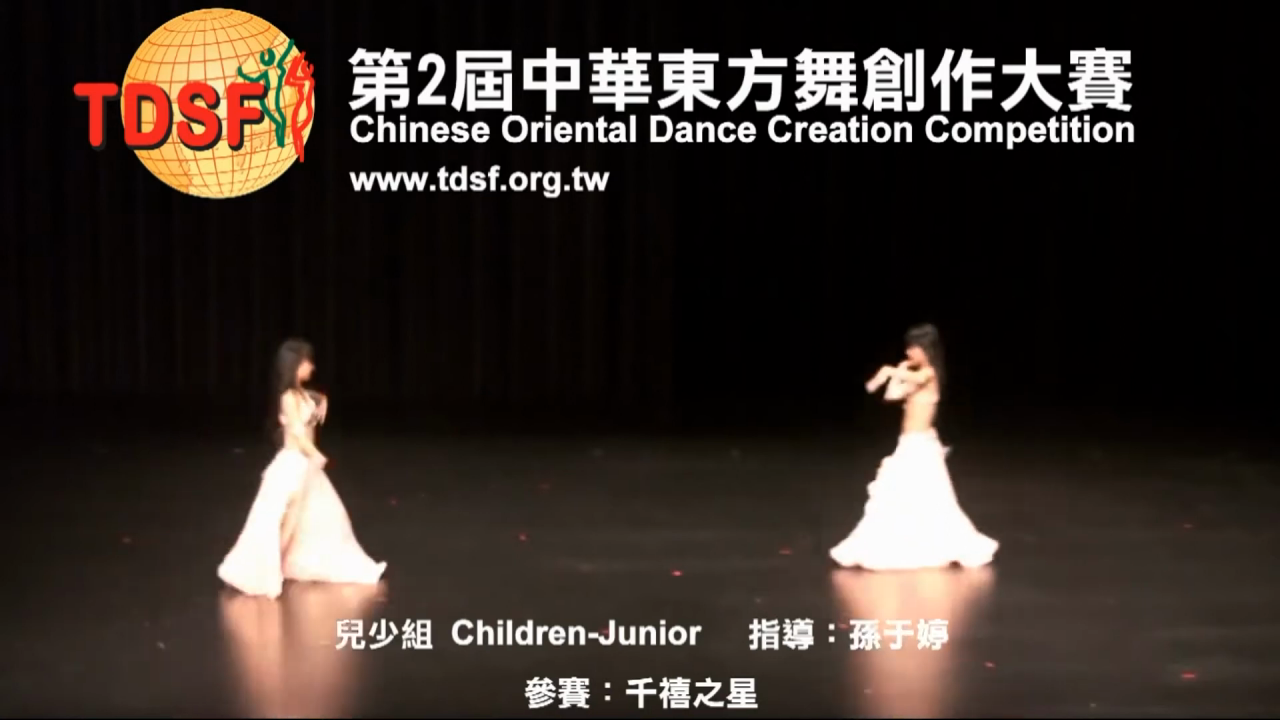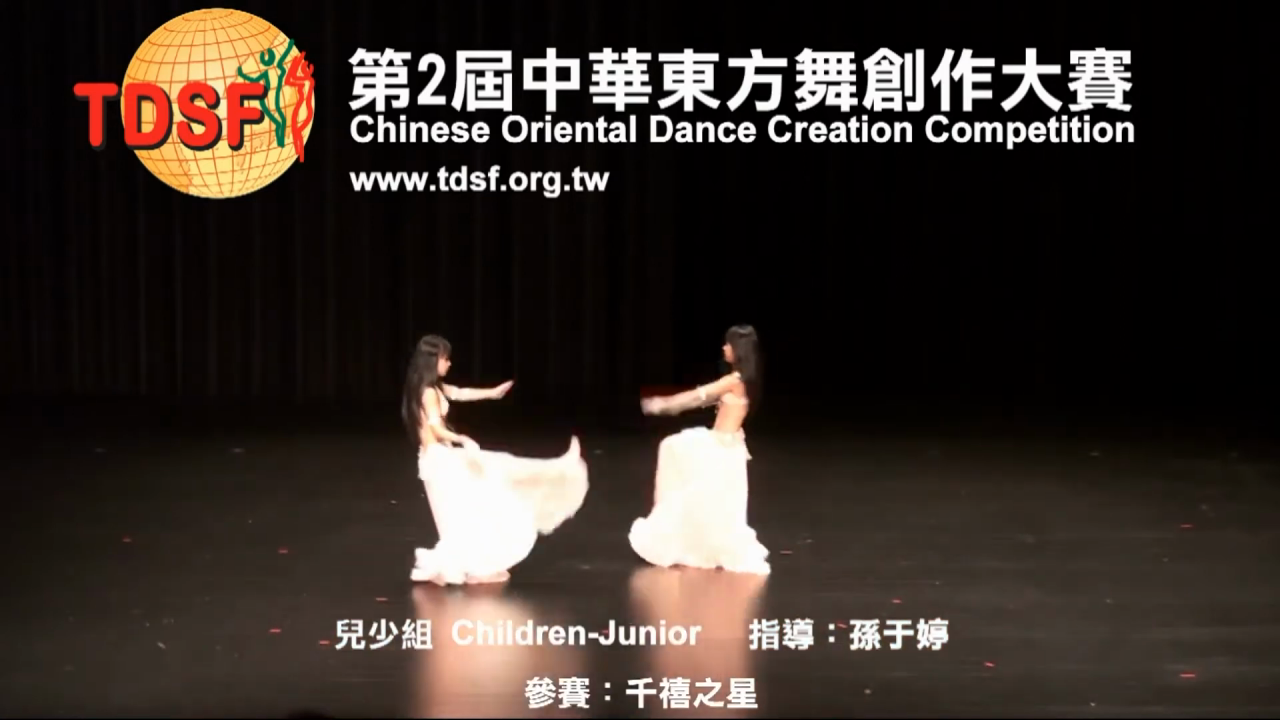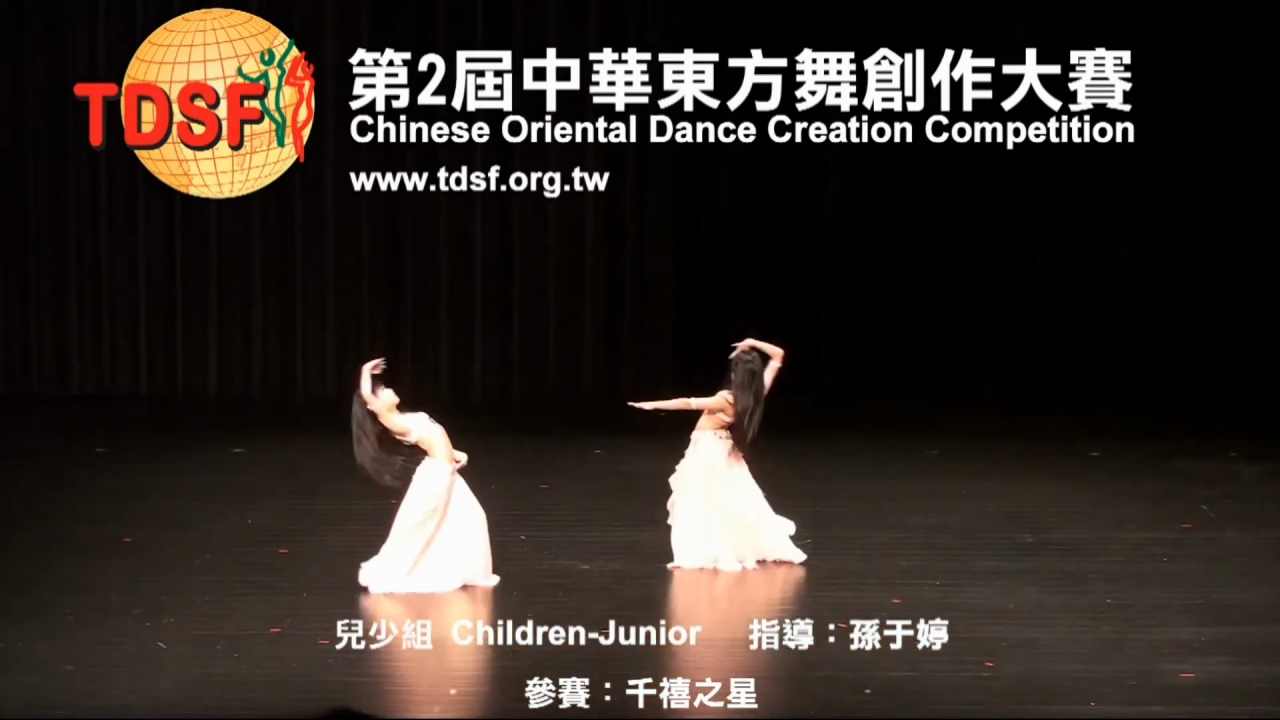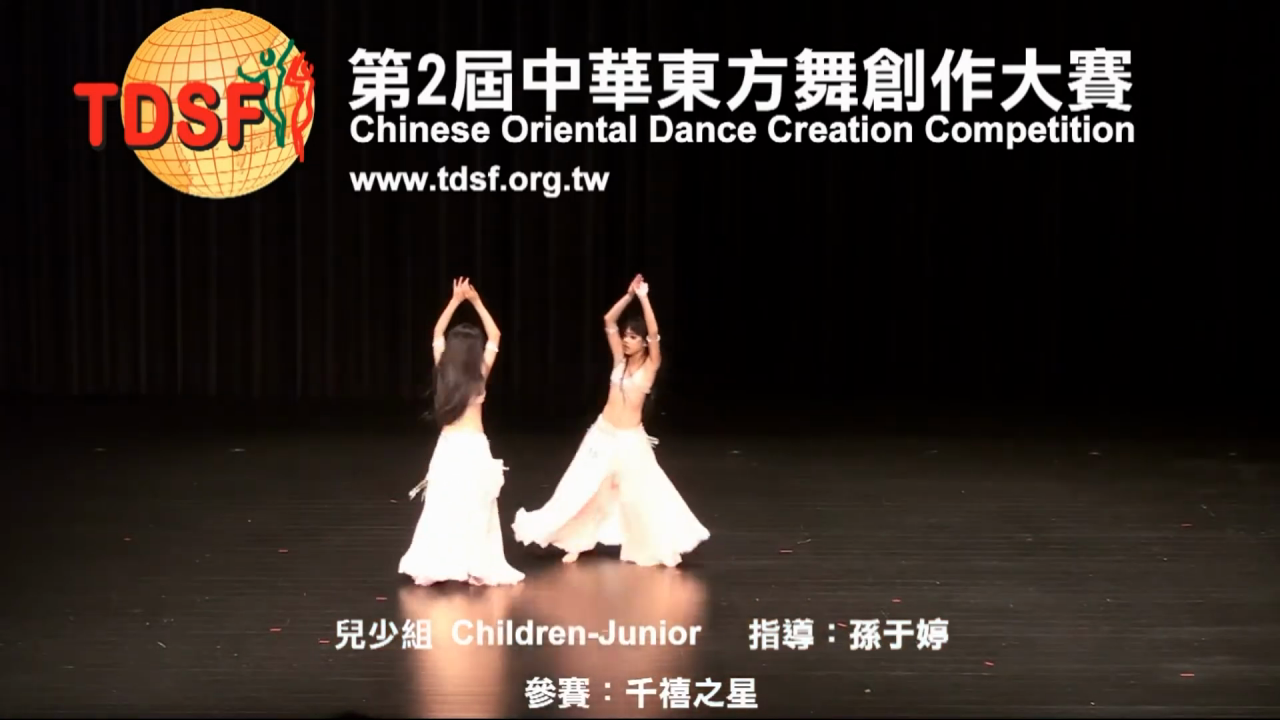
dt=1s
person 1, frame 1
left shoulder: (301, 393)
right shoulder: (289, 397)
right elbow: (297, 434)
left wrist: (320, 402)
right wrist: (315, 454)
left hip: (305, 464)
right hip: (293, 463)
left knee: (325, 515)
right knee: (274, 519)
left ankle: (335, 567)
right ankle: (255, 577)
person 1, frame 2
left shoulder: (434, 387)
right shoulder: (428, 392)
left elbow: (458, 393)
right elbow: (435, 428)
left wrist: (492, 393)
right wrist: (462, 440)
left hip: (443, 455)
right hip: (438, 457)
person 1, frame 3
left shoulder: (401, 420)
right shoulder: (388, 420)
right elbow: (366, 395)
left wrist: (455, 454)
right wrist: (366, 371)
left hip: (445, 471)
right hip: (436, 473)
left knee: (470, 518)
right knee: (414, 526)
left ankle: (465, 571)
right ankle: (386, 577)
person 1, frame 4
left shoulder: (444, 371)
right shoulder: (478, 375)
left elbow: (438, 333)
right elbow: (494, 336)
left wrist: (455, 300)
right wrist: (474, 301)
left hip: (447, 445)
right hip: (472, 447)
left knee: (442, 509)
right knee: (475, 510)
left ankle: (433, 567)
right ankle: (478, 567)
person 2, frame 1
left shoulder: (929, 375)
right shoulder: (915, 376)
left elbow: (910, 377)
right elbow: (892, 394)
left wrist: (887, 371)
right wrist: (896, 372)
left hip: (918, 446)
right hip: (910, 445)
right knee: (900, 499)
person 2, frame 2
left shoulder: (736, 379)
right shoulder: (737, 377)
left elbow: (702, 395)
right elbow: (705, 395)
left wrist: (664, 404)
right wrist: (667, 403)
left hip: (725, 444)
right hip: (713, 441)
left knee: (717, 502)
left ankle: (741, 557)
person 2, frame 3
left shoulder: (728, 400)
right shoulder: (757, 389)
left elbow: (690, 403)
right elbow: (779, 356)
left wrist: (654, 404)
right wrist: (752, 345)
left hip: (706, 446)
right hip: (723, 446)
left knee: (700, 502)
right knee: (738, 498)
left ankle: (700, 555)
person 2, frame 4
left shoulder: (650, 366)
right shoulder: (620, 359)
left elbow: (654, 333)
right elbow: (609, 321)
left wrist: (644, 299)
right wrist: (628, 296)
left hip: (629, 439)
right hip: (603, 433)
left knee: (641, 494)
right knee: (581, 486)
left ankle: (662, 548)
right ankle: (576, 544)
